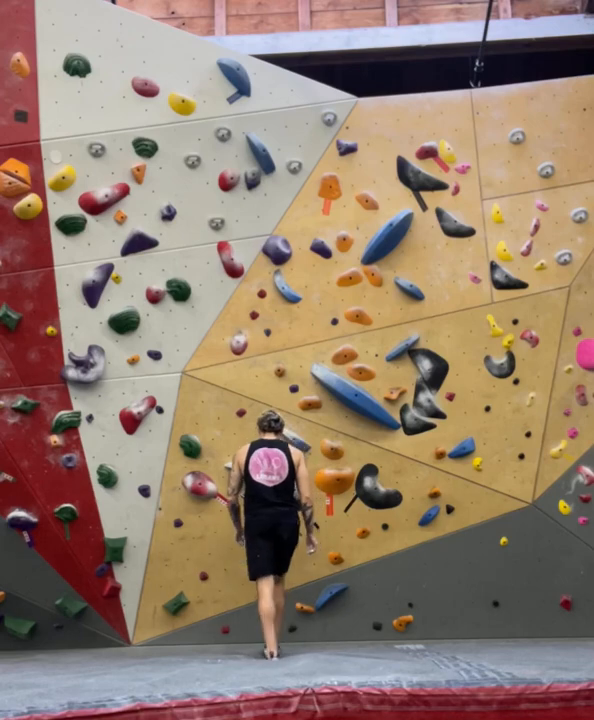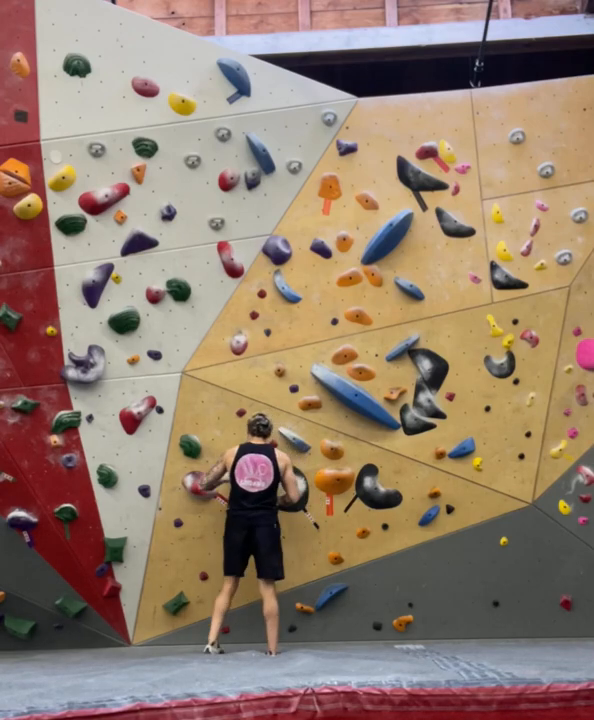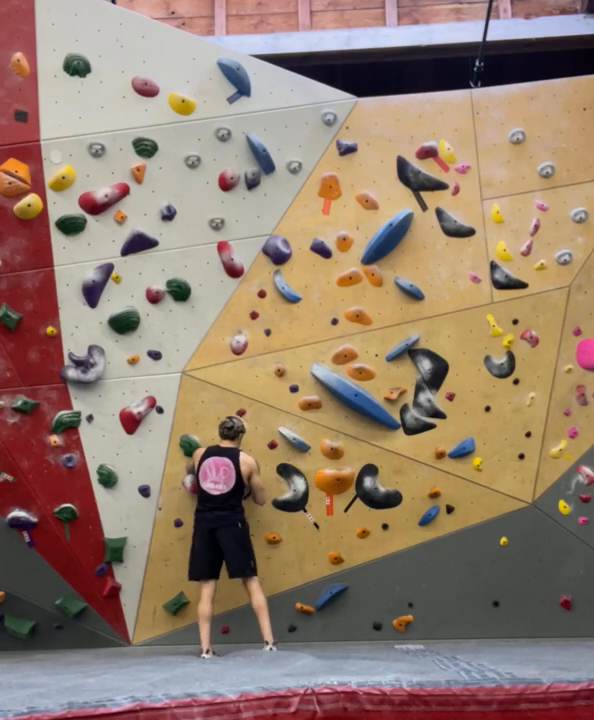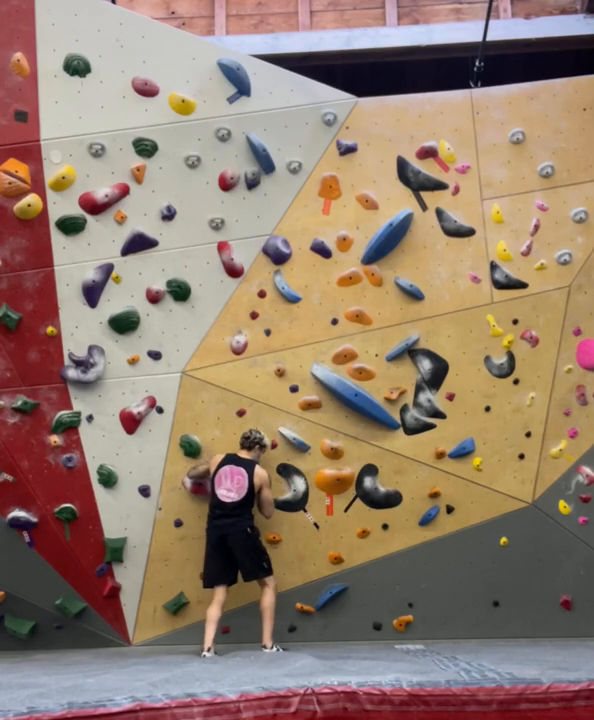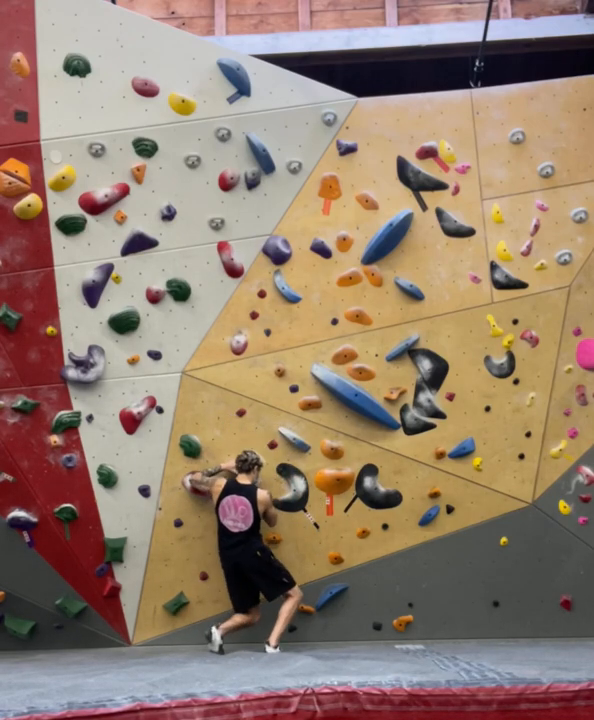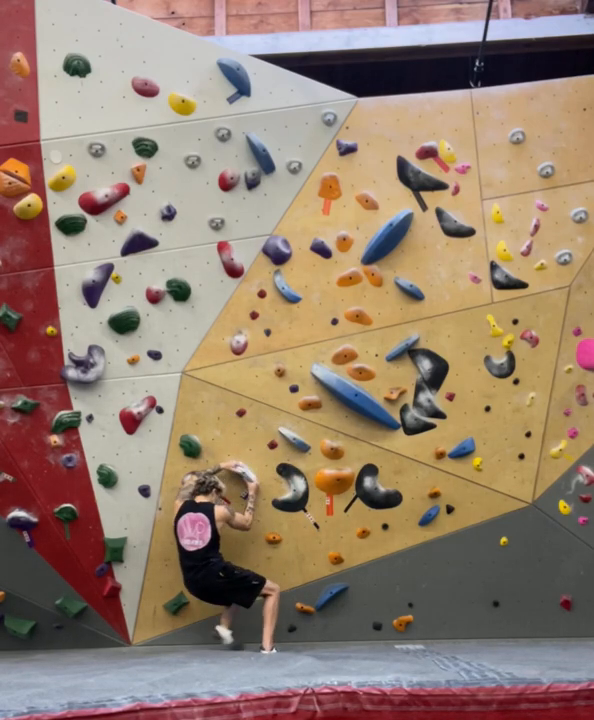
dt=0.7s
person 1, frame 1
left shoulder: (244, 453)
right shoulder: (294, 453)
left elbow: (232, 497)
right elbow: (306, 498)
left wrist: (238, 526)
right wrist: (310, 531)
left hip: (257, 523)
right hip: (286, 522)
left knee: (264, 588)
right knee: (278, 580)
left ankle: (272, 651)
right ankle: (273, 644)
person 1, frame 2
left shoulder: (232, 453)
right shoulder: (281, 457)
left elbow: (205, 484)
right elbow: (293, 497)
left wrist: (223, 479)
left hip: (237, 524)
right hip: (266, 525)
left knee: (229, 586)
right knee: (268, 589)
left ankle: (212, 642)
right ankle: (272, 649)
person 1, frame 3
left shoulder: (200, 454)
right shoulder: (247, 461)
left elbow: (189, 471)
right elbow: (260, 499)
left hip: (204, 526)
right hip: (231, 526)
left knee: (207, 590)
right knee: (252, 583)
left ankle: (205, 649)
right ankle: (269, 642)
person 1, frame 4
left shoulder: (217, 460)
right shoulder: (260, 473)
left elbow: (193, 473)
right elbow: (268, 512)
left hip: (215, 532)
right hip: (241, 531)
left knee: (219, 595)
right knee: (268, 585)
left ankle: (207, 648)
right ankle: (268, 645)
person 1, frame 5
left shoulder: (218, 485)
right shoulder: (262, 495)
left elbow: (193, 479)
right elbow: (272, 522)
left wrist: (221, 468)
left hip: (228, 557)
right hip: (253, 554)
left knee: (251, 615)
right knee: (294, 595)
left ankle: (218, 631)
right ankle: (272, 644)
person 1, frame 6
left shoulder: (180, 505)
right shoulder: (220, 511)
left elbow: (192, 480)
right elbow: (247, 523)
left wrist: (220, 467)
right wrist: (252, 494)
left hip: (193, 582)
right hip: (213, 574)
left knee: (240, 580)
right knee: (273, 590)
left ankle: (224, 627)
right ankle: (268, 647)
